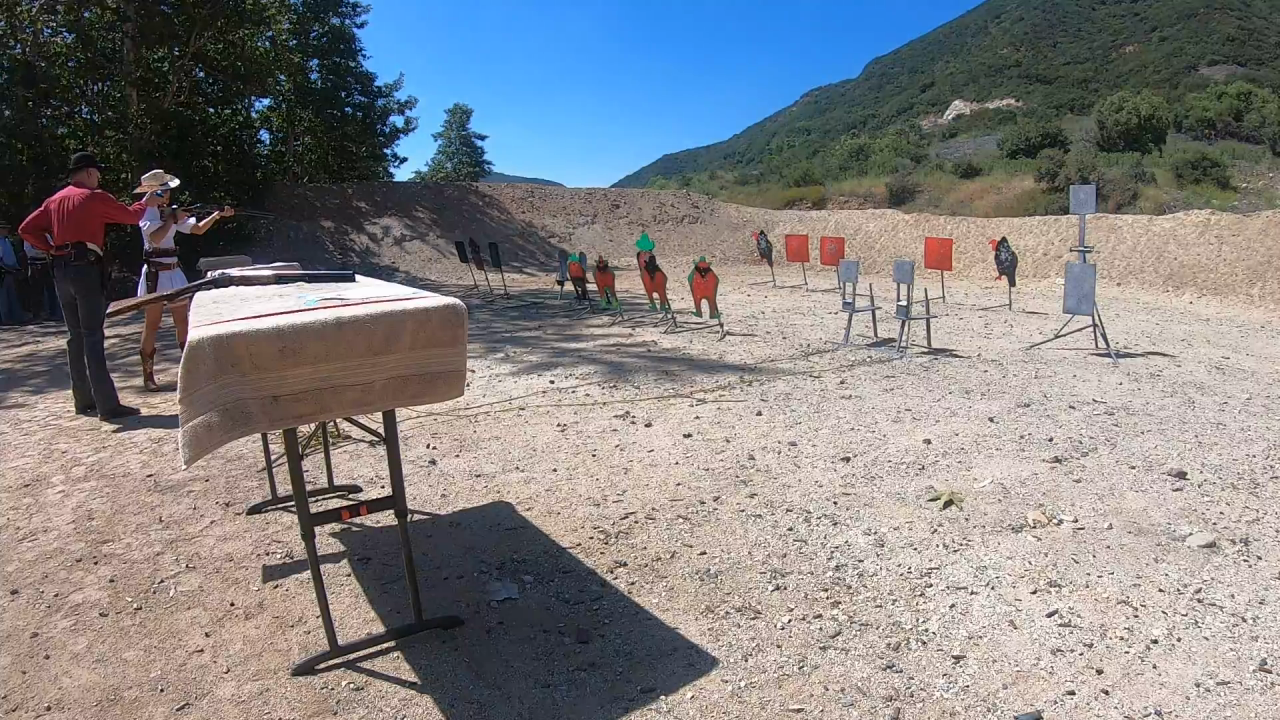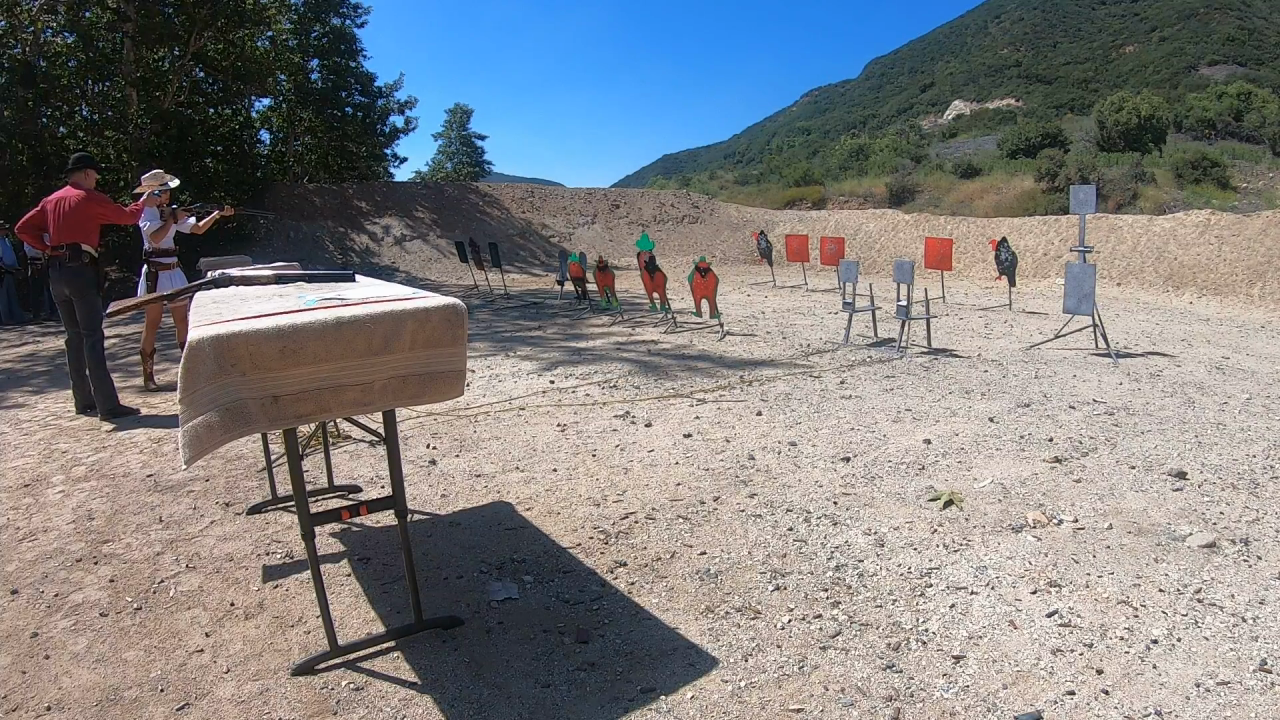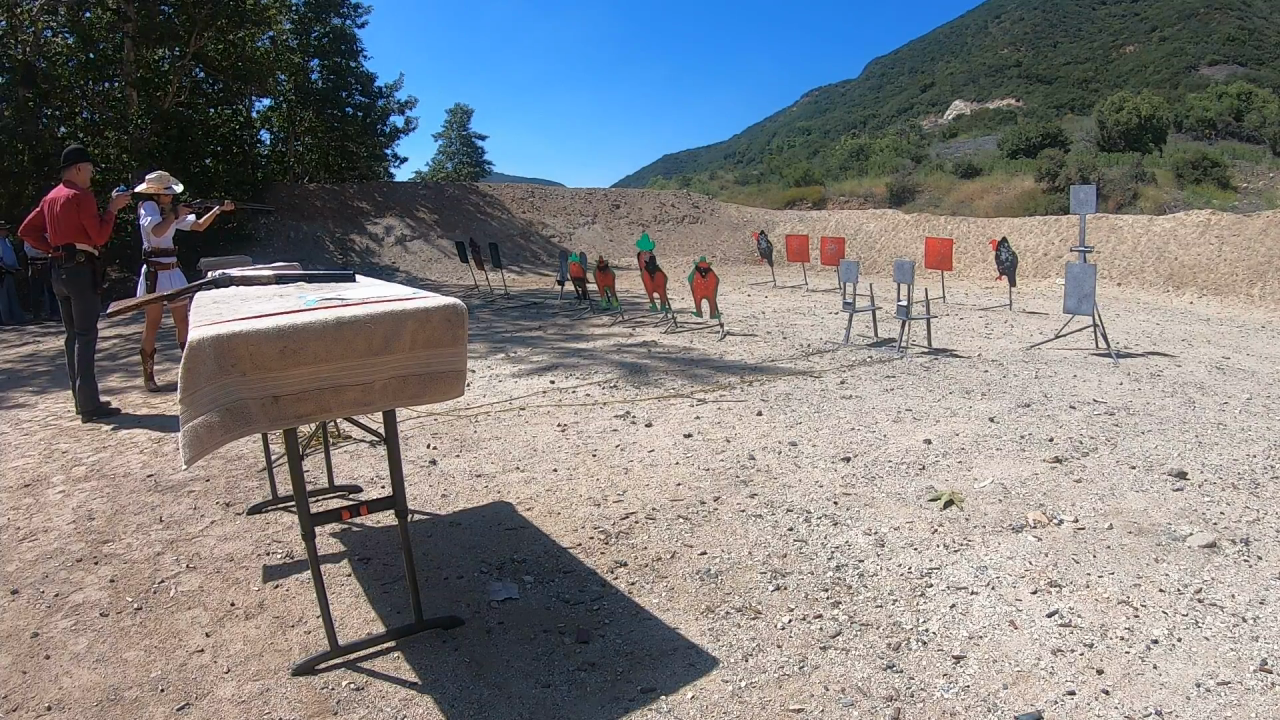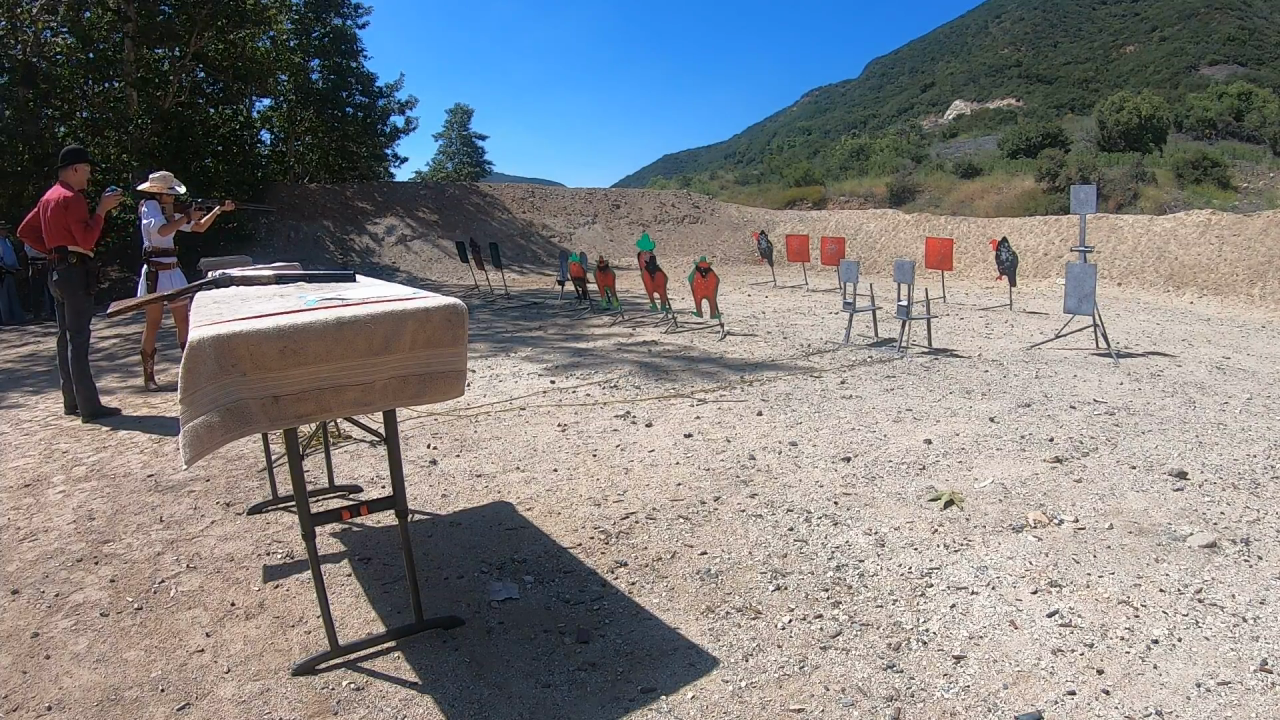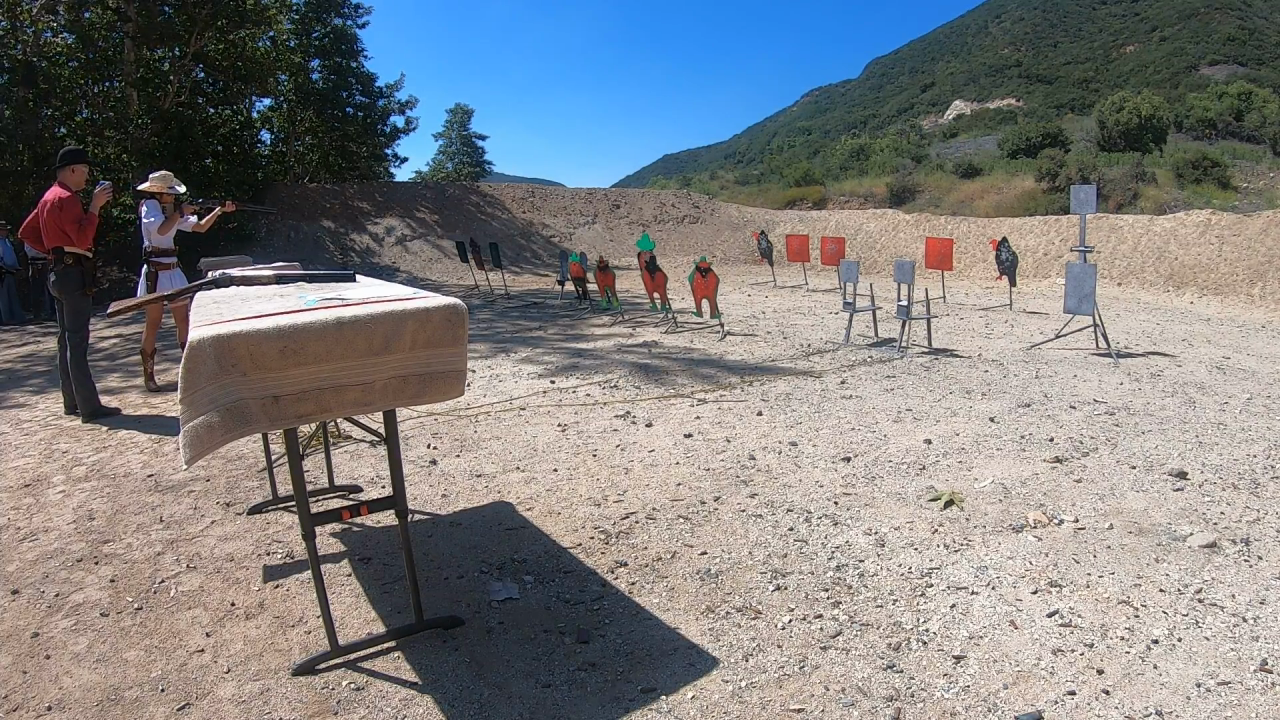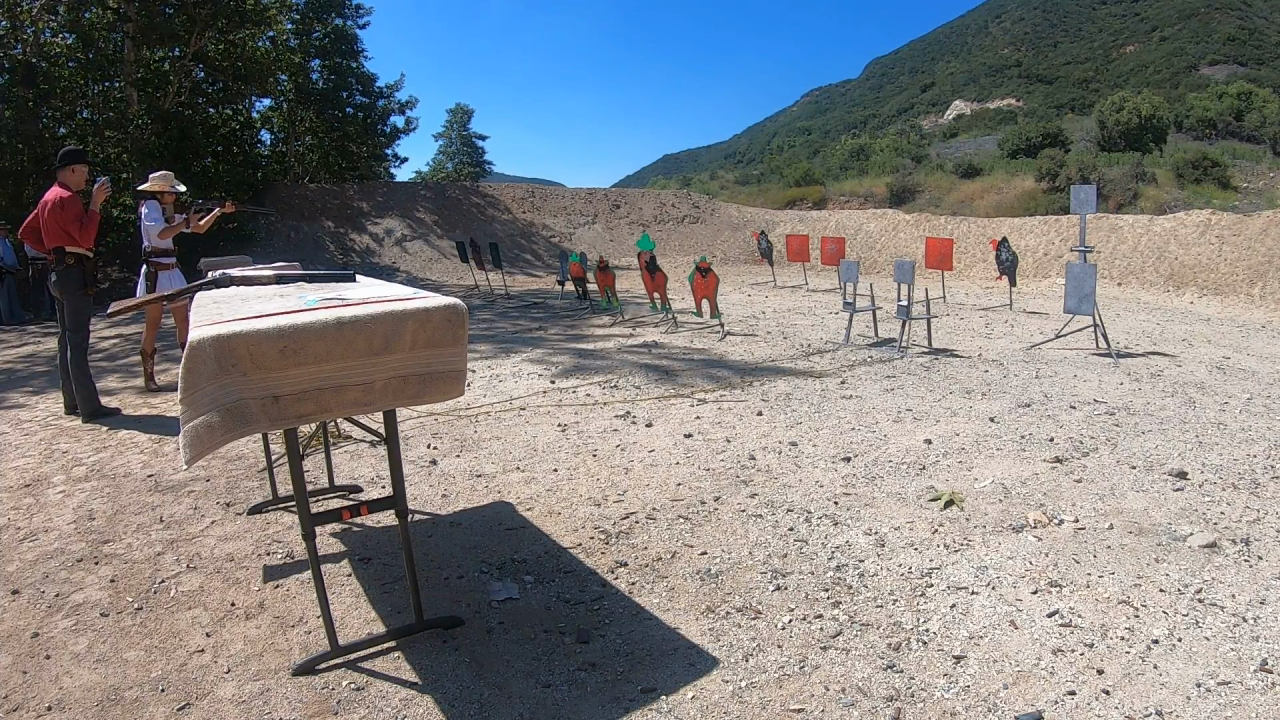
dt=0.7s
person 1, frame 1
left shoulder: (54, 200)
right shoulder: (94, 197)
left elbow: (26, 229)
right elbow: (130, 216)
left wrist: (51, 248)
right wrist: (145, 203)
left hip: (61, 271)
right hip: (85, 269)
left knee: (76, 336)
right knee: (92, 337)
left ankle: (84, 401)
right ankle: (107, 405)
person 1, frame 2
left shoulder: (51, 200)
right shoulder: (90, 198)
left elbow: (23, 228)
right elbow: (126, 216)
left wrist: (47, 248)
right wrist: (144, 203)
left hip: (56, 272)
right hip: (80, 270)
left knee: (74, 337)
right knee: (93, 337)
left ankle: (84, 400)
right ankle: (108, 405)
person 1, frame 3
left shoulder: (51, 198)
right shoulder: (81, 196)
left elbow: (26, 231)
right elbow: (99, 236)
left wrist: (53, 248)
right wrist: (113, 207)
left hip: (59, 271)
right hip: (81, 270)
left knee: (74, 336)
right knee: (86, 337)
left ankle: (83, 400)
right ankle: (89, 406)
person 1, frame 4
left shoulder: (49, 197)
right shoulder: (72, 198)
left elbow: (25, 231)
right elbow: (87, 240)
left wrist: (52, 250)
right wrist: (102, 209)
left hip: (58, 271)
right hip: (75, 271)
left knee: (66, 338)
right knee: (78, 339)
left ankle: (72, 401)
right ankle: (89, 407)
person 1, frame 5
left shoulder: (49, 198)
right shoulder: (67, 198)
left elbow: (27, 232)
right elbow: (83, 238)
left wrist: (53, 250)
right wrist: (95, 205)
left hip: (59, 272)
right hip: (73, 273)
left knee: (67, 339)
right knee: (77, 340)
left ankle: (72, 401)
right ankle: (90, 407)
person 1, frame 6
left shoulder: (49, 198)
right shoulder: (68, 198)
left elbow: (27, 232)
right elbow: (86, 237)
left wrist: (52, 250)
right wrist: (95, 203)
left hip: (59, 272)
right hip: (75, 273)
left knee: (67, 339)
right knee: (78, 341)
left ankle: (72, 401)
right ankle: (90, 407)
person 2, frame 1
left shoulder: (171, 211)
right shoulder: (147, 211)
left elbow: (198, 229)
right elbow: (156, 237)
left wrist: (217, 215)
right wrist: (172, 219)
left hip: (174, 271)
right hip: (155, 273)
left knee: (183, 321)
right knee: (152, 325)
right ankle: (148, 375)
person 2, frame 2
left shoulder: (171, 211)
right shoulder: (147, 210)
left elbow: (198, 229)
right elbow: (156, 237)
left wrist: (217, 214)
right wrist: (173, 219)
left hip: (174, 271)
right hip: (155, 272)
left knee: (182, 321)
right knee: (152, 325)
right ankle: (148, 376)
person 2, frame 3
left shoulder: (170, 210)
right shoulder: (148, 206)
left elbow: (199, 225)
right elbow: (157, 231)
left wrist: (218, 209)
right wrist: (174, 214)
left hip: (173, 271)
right hip: (155, 272)
left knee: (183, 321)
right knee: (153, 325)
right ankle: (148, 376)
person 2, frame 4
left shoulder: (170, 212)
right shoulder: (149, 206)
left elbow: (200, 227)
right elbow: (162, 231)
left wrist: (218, 210)
right wrist: (186, 217)
left hip: (173, 271)
right hip: (155, 272)
left knee: (184, 321)
right knee: (153, 325)
right ankle: (148, 376)
person 2, frame 5
left shoulder: (171, 211)
right shoulder: (149, 206)
left elbow: (200, 227)
right elbow: (161, 229)
left wrist: (219, 210)
right wrist: (180, 212)
left hip: (174, 271)
right hip: (155, 272)
left knee: (184, 320)
right knee: (153, 324)
right ankle: (148, 376)
person 2, frame 6
left shoulder: (169, 214)
right shoulder: (150, 206)
left elbow: (200, 228)
right elbow: (162, 234)
left wrist: (218, 211)
right wrist: (187, 222)
left hip: (173, 271)
right hip: (155, 272)
left knee: (183, 320)
right knee: (153, 324)
right ankle: (148, 376)
